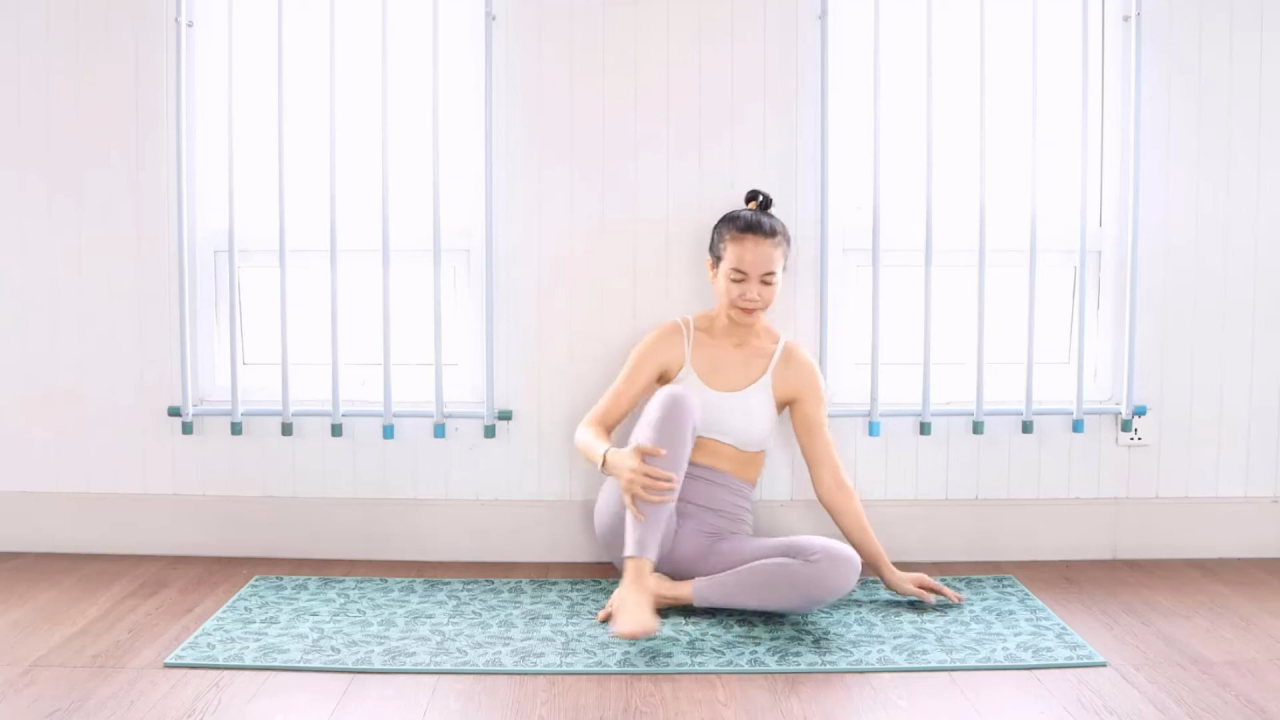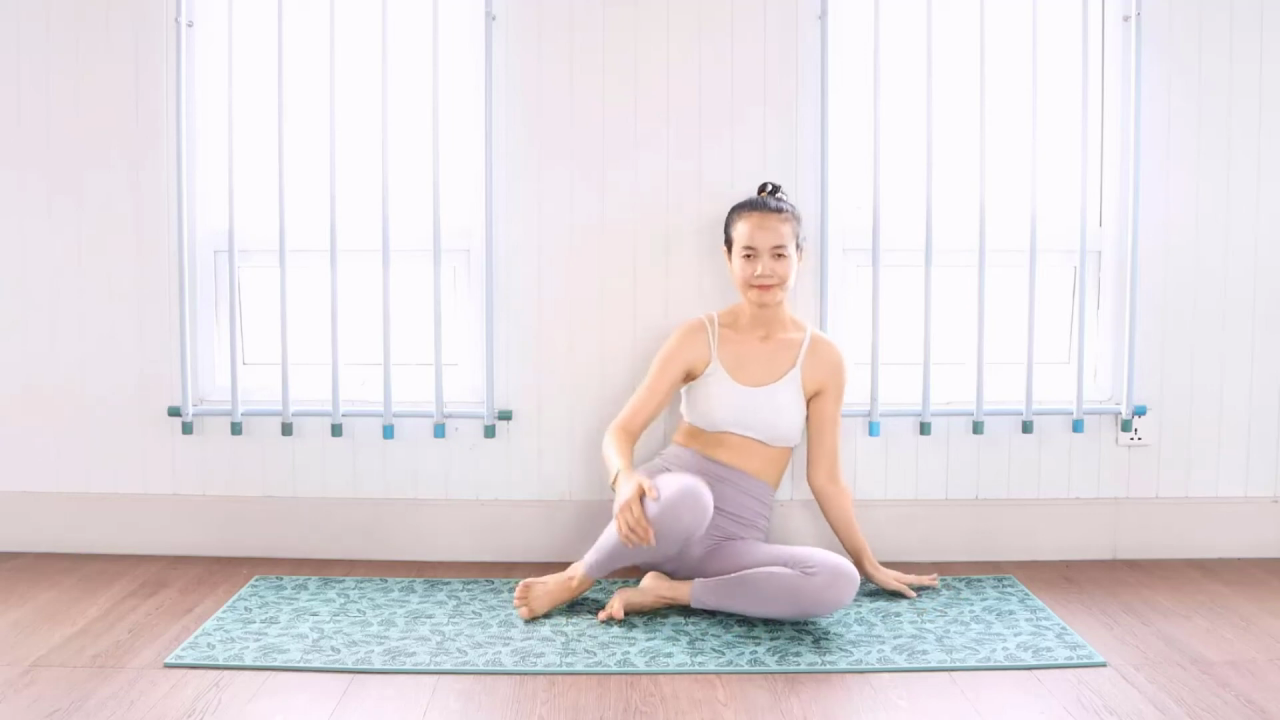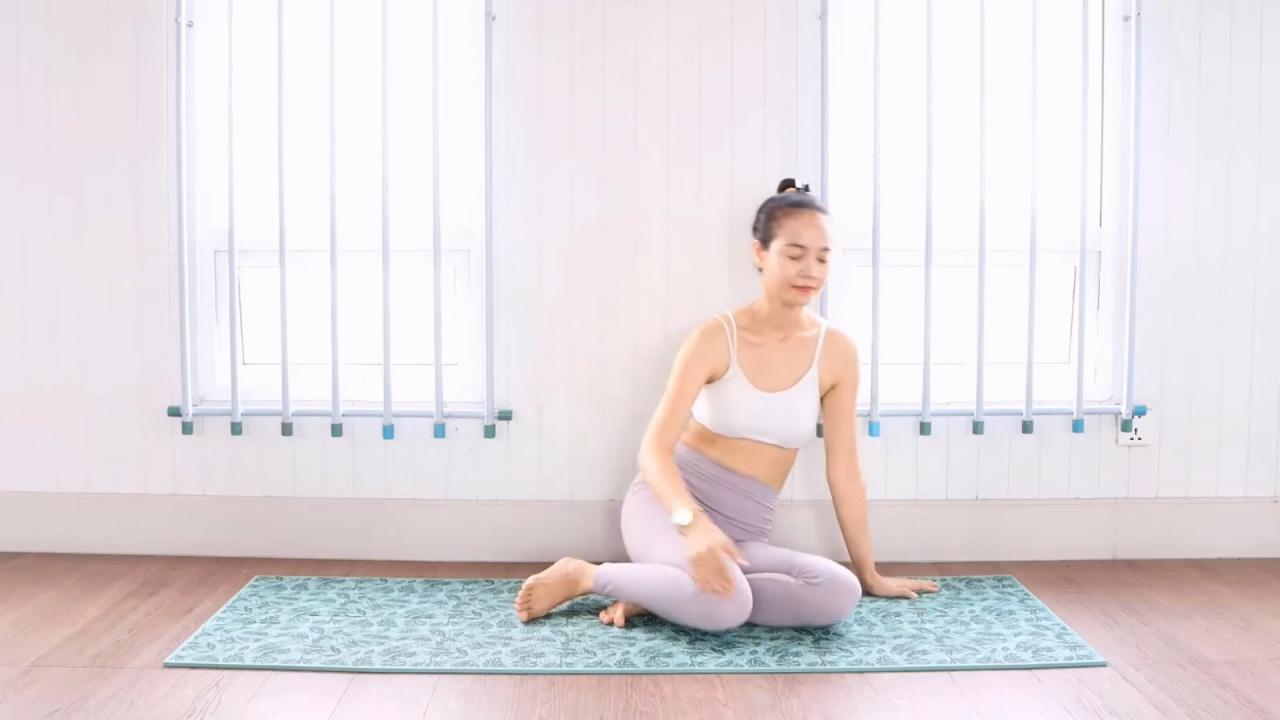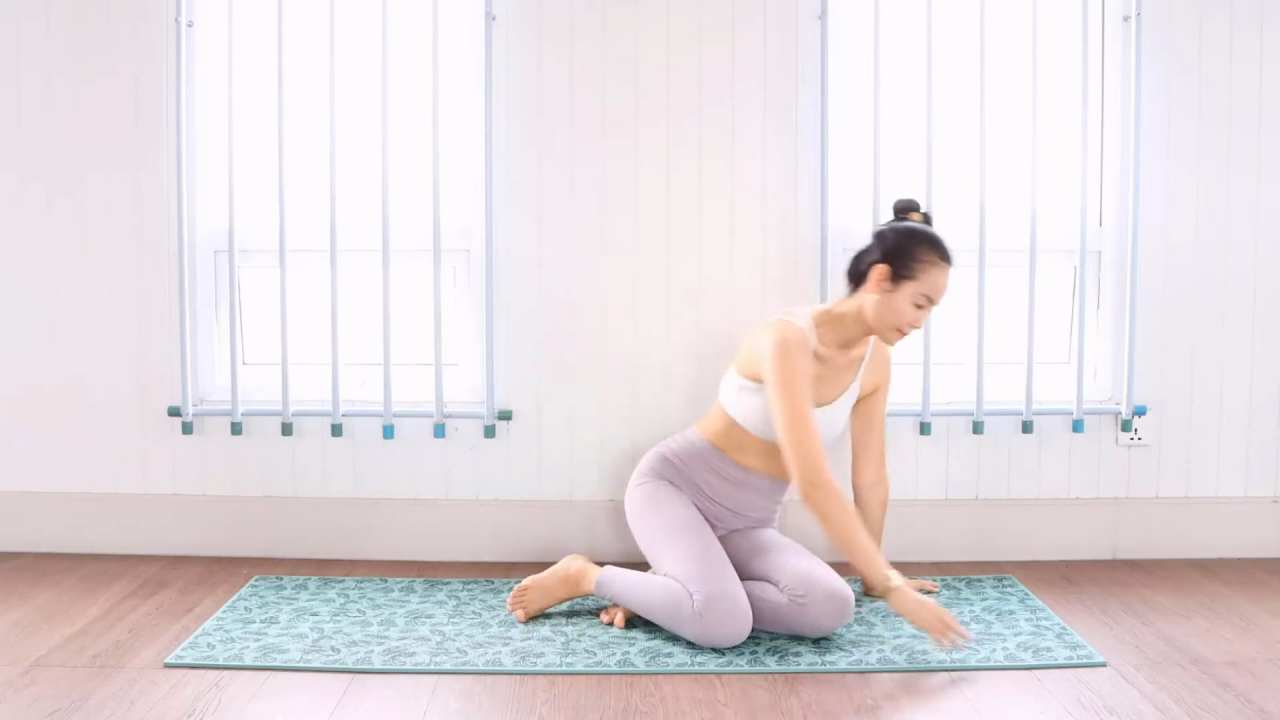
dt=0.4s
person 1, frame 1
left shoulder: (793, 368)
right shoulder: (671, 341)
left elbow: (831, 482)
right elbow: (589, 428)
left wrist: (887, 571)
right wrist: (616, 461)
left hip: (718, 542)
right hip: (639, 521)
left knee: (841, 568)
right knee: (673, 399)
left ankle: (669, 591)
right ankle: (637, 579)
person 1, frame 2
left shoulder: (821, 359)
right shoulder: (697, 338)
left elbow: (826, 479)
right elbow: (620, 432)
left wrist: (870, 565)
right wrist: (625, 479)
left hip: (732, 543)
right hip: (672, 513)
left knee: (839, 582)
right knee: (688, 496)
left ankle: (667, 592)
right ankle: (575, 580)
person 1, frame 3
left shoulder: (836, 352)
right shoulder: (715, 338)
left elbow: (844, 472)
right elbow: (655, 448)
left wrist: (868, 574)
right wrist: (694, 524)
left hip: (743, 535)
right hip: (671, 508)
left knee: (839, 593)
right knee: (724, 603)
left ankle: (666, 588)
right ankle: (584, 575)
person 1, frame 4
left shoulder: (875, 361)
right shoulder: (788, 340)
left elbow: (870, 476)
right elbow: (812, 481)
left wrist: (882, 578)
right wrist: (893, 587)
left hip: (746, 525)
right hip: (672, 487)
left knee: (831, 608)
right knee: (723, 623)
left ankle: (669, 590)
right ankle: (586, 576)
